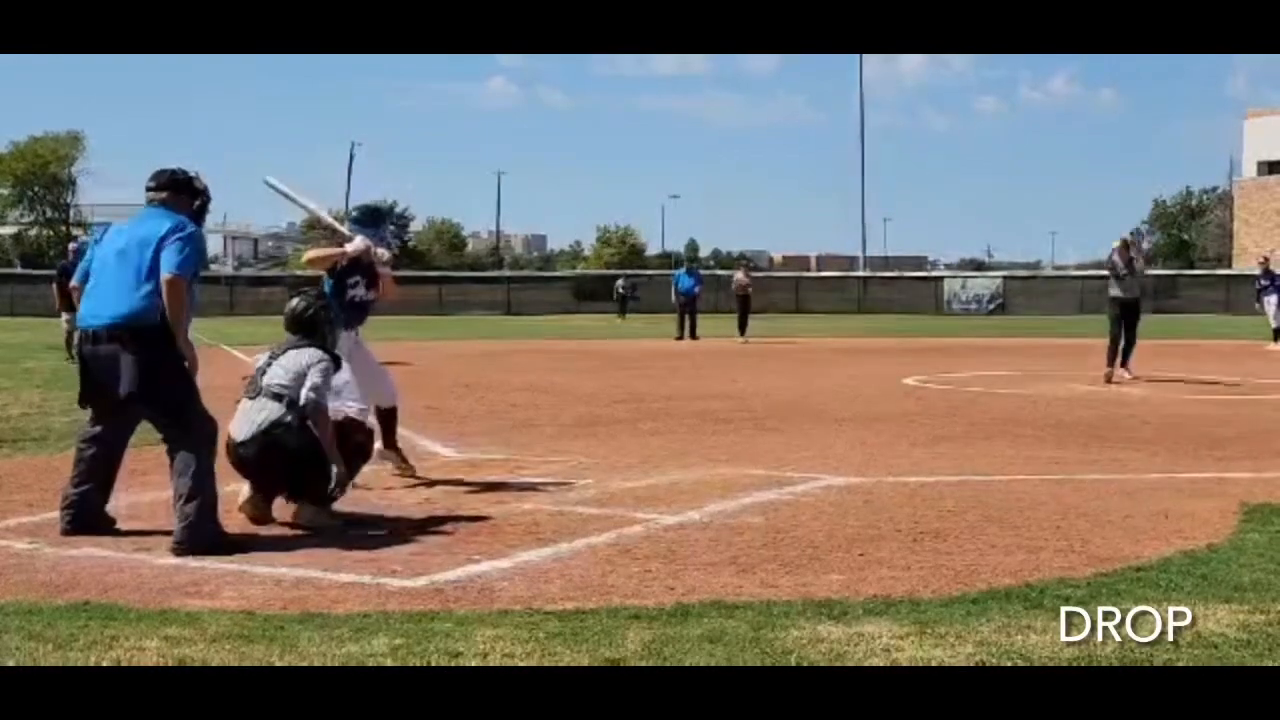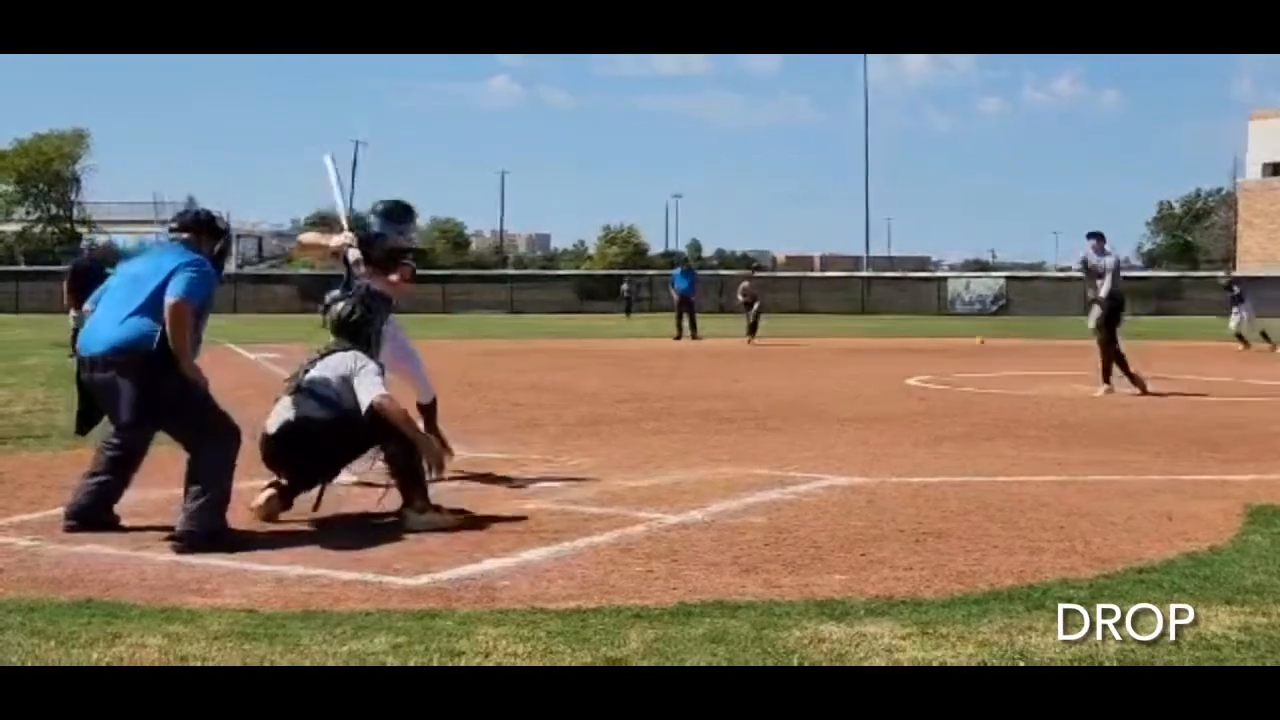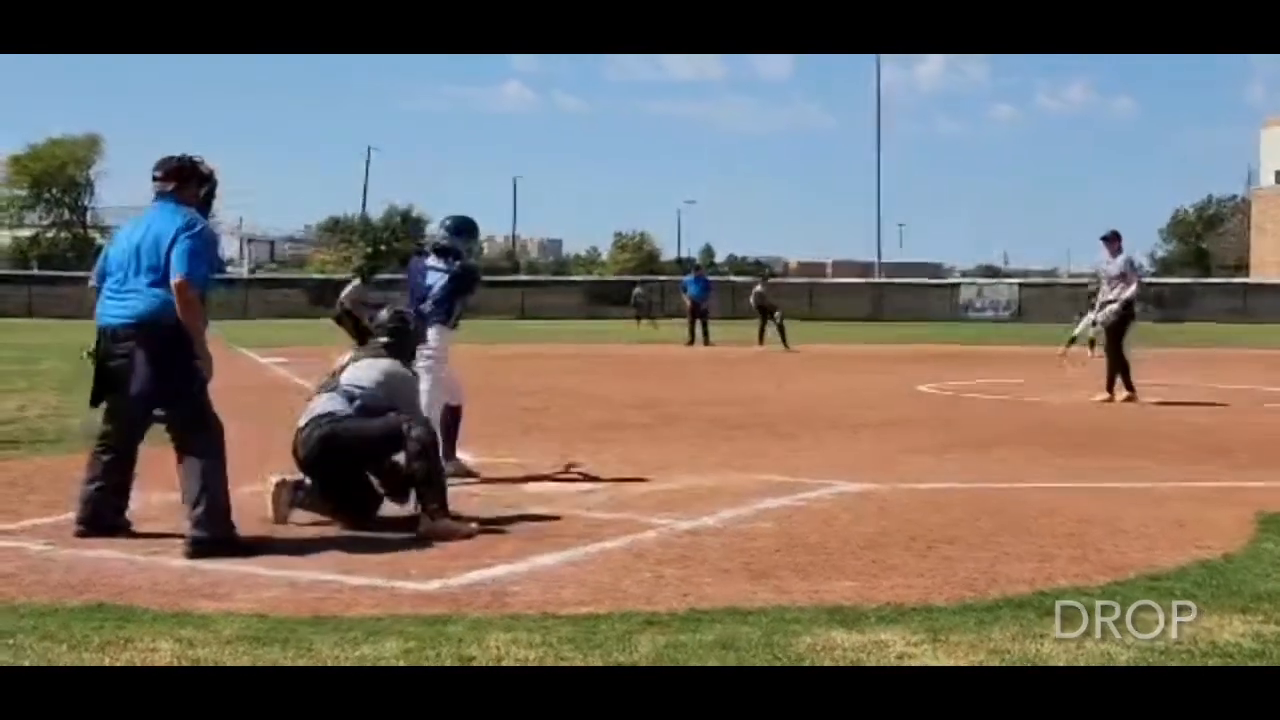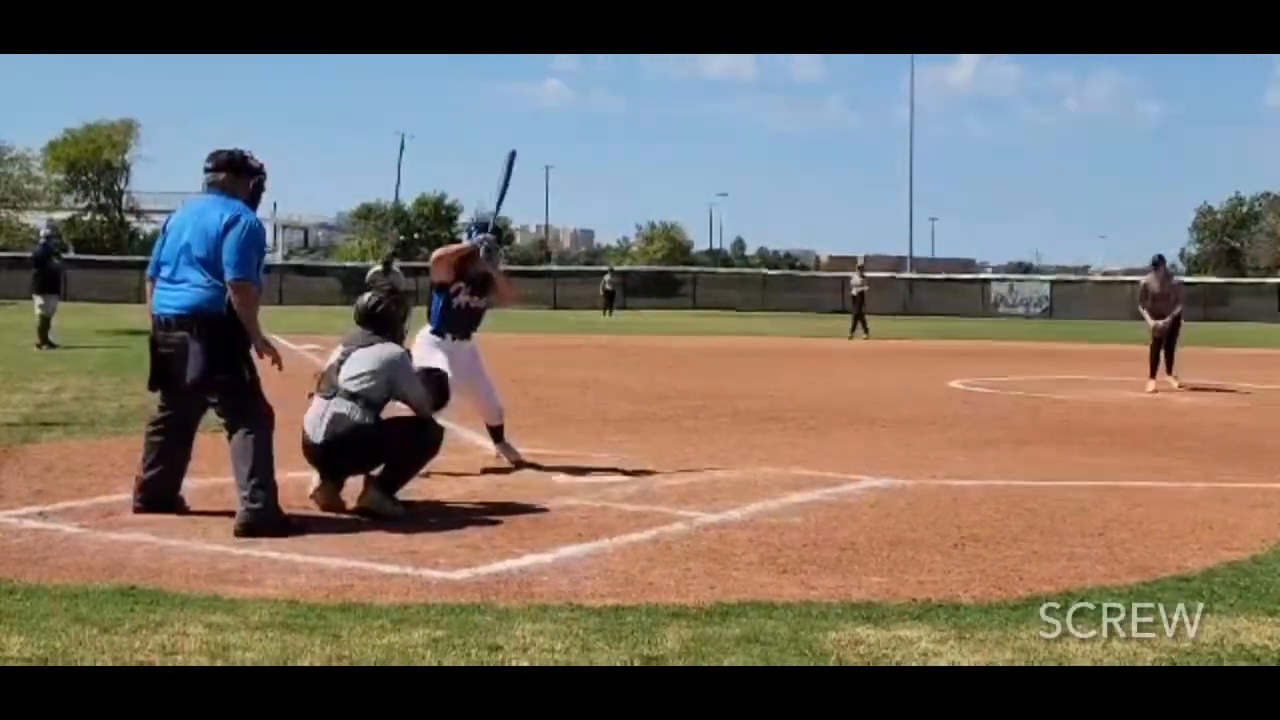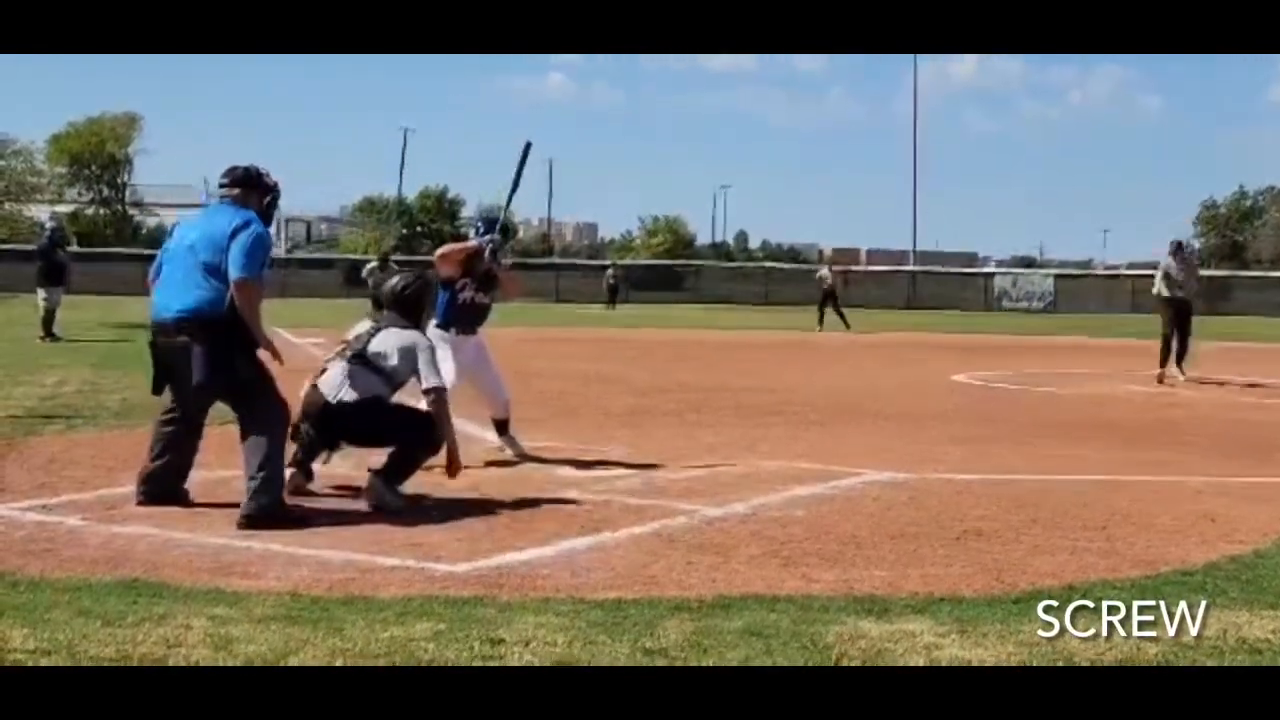
dt=1s
person 1, frame 1
left shoulder: (116, 230)
right shoulder: (183, 229)
left elbow: (77, 284)
right elbow: (172, 281)
right wrist: (182, 340)
left hip: (93, 343)
right hip: (140, 342)
left knee: (104, 429)
right knee: (192, 431)
left ankle: (80, 513)
right ankle: (195, 530)
person 1, frame 2
left shoulder: (138, 261)
right shoulder: (197, 265)
left elbow: (90, 307)
right elbow: (176, 305)
right wrist: (187, 363)
left hip: (91, 362)
right hip: (138, 363)
left knee: (130, 434)
right knee: (217, 435)
left ankle: (86, 510)
right ankle: (200, 528)
person 1, frame 3
left shoulder: (129, 227)
right shoulder: (191, 226)
left elbow: (98, 283)
right elbow: (182, 286)
right wrist: (200, 344)
left hip: (112, 339)
right hip: (158, 339)
left knee: (118, 430)
right knee: (198, 433)
left ankle: (96, 514)
right ankle: (209, 532)
person 1, frame 4
left shoulder: (180, 215)
right shoulder: (241, 219)
left elbow: (152, 277)
right elbow: (238, 284)
left wrist: (161, 329)
right wrist: (256, 336)
left hip: (169, 328)
right hip: (210, 330)
left knee: (173, 414)
right knee: (249, 417)
left ankle: (153, 492)
right ankle: (257, 510)
person 1, frame 5
left shoulder: (189, 222)
right shoulder: (249, 226)
left elbow: (153, 277)
right elbow: (242, 282)
right wrist: (259, 334)
left hip: (165, 329)
right hip: (209, 330)
left knee: (184, 409)
right knee: (266, 412)
left ankle: (157, 485)
right ankle: (263, 503)
person 2, frame 1
left shoulder: (371, 262)
right shoulder: (342, 259)
left elbow: (385, 292)
right elbow: (309, 259)
left wrist: (384, 270)
right wrist: (349, 250)
left hip: (349, 338)
left knee: (386, 392)
left ankle: (389, 446)
person 2, frame 2
left shoulder: (405, 257)
right shoulder: (356, 244)
left elbow: (394, 287)
right elbow: (302, 241)
left wrist: (365, 271)
right wrist: (333, 243)
left hip: (387, 327)
left knee: (423, 385)
left ankle: (432, 432)
person 2, frame 3
left shoulder: (417, 264)
right shoulder: (467, 273)
right hip: (430, 344)
left knee: (453, 396)
right knee: (425, 414)
left ankle: (448, 459)
person 2, frame 4
left shoulder: (486, 279)
right shoulder: (449, 271)
left elbow: (508, 297)
right elbow: (437, 257)
left wrist: (492, 269)
right wrist: (473, 244)
left hip: (464, 345)
right hip: (434, 343)
left knee: (489, 398)
left ankle: (500, 444)
person 2, frame 5
left shoulder: (491, 274)
right shoulder: (455, 266)
right elbow: (440, 254)
left wrist: (494, 266)
right wrist: (478, 243)
left hip: (471, 339)
right hip: (441, 336)
left knee: (497, 391)
right knee: (443, 384)
left ankle: (505, 437)
person 3, frame 1
left shoulder: (273, 355)
right shoulder: (318, 357)
right elbow: (313, 410)
right wrist: (337, 462)
left hip: (238, 450)
right hip: (266, 446)
right knee: (359, 434)
left ankle: (260, 492)
right ankle: (313, 505)
person 3, frame 2
left shoulder: (326, 356)
right shoulder: (360, 361)
right elbow: (383, 404)
right wrist: (426, 444)
left hip: (274, 446)
right hip: (300, 441)
right knee: (394, 420)
left ankle: (280, 493)
right ankle: (417, 508)
person 3, frame 3
left shoulder: (353, 359)
right shoulder: (399, 372)
right elbow: (416, 426)
left hip: (308, 442)
right hip: (329, 436)
left knee: (363, 510)
right knee: (418, 431)
left ankle: (295, 492)
right ankle: (435, 518)
person 3, frame 4
left shoulder: (345, 348)
right shoulder: (394, 353)
right elbow: (423, 409)
right wrist: (427, 393)
left hip: (312, 446)
right hip: (344, 446)
left knee: (372, 426)
right knee: (429, 431)
left ankle: (328, 481)
right ankle: (379, 491)
person 3, frame 5
left shoulder: (364, 326)
right shoulder: (418, 341)
left elbow: (331, 368)
right elbow: (436, 396)
left wrist: (306, 416)
right wrist: (452, 446)
left hip: (316, 405)
right hip: (357, 413)
right knee: (431, 431)
left ankle: (298, 470)
right ankle: (384, 482)
